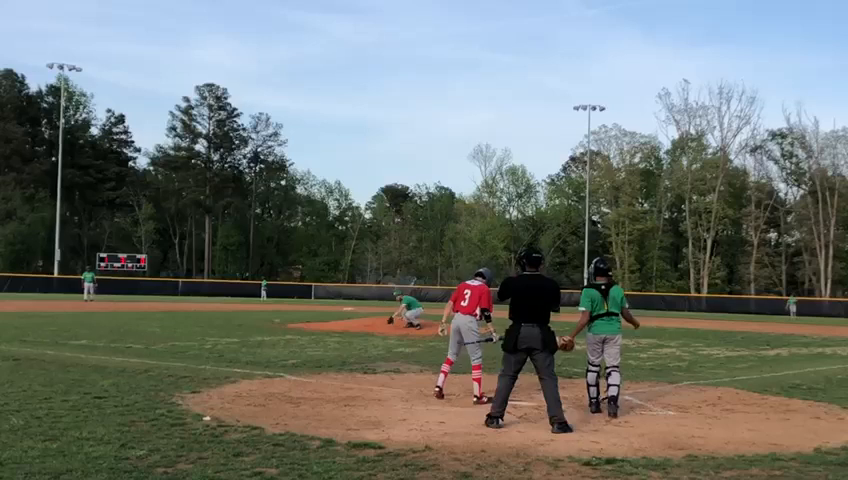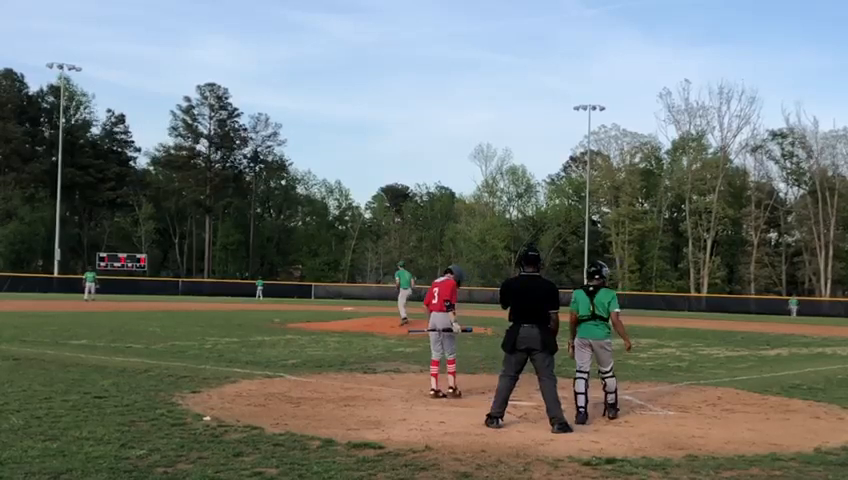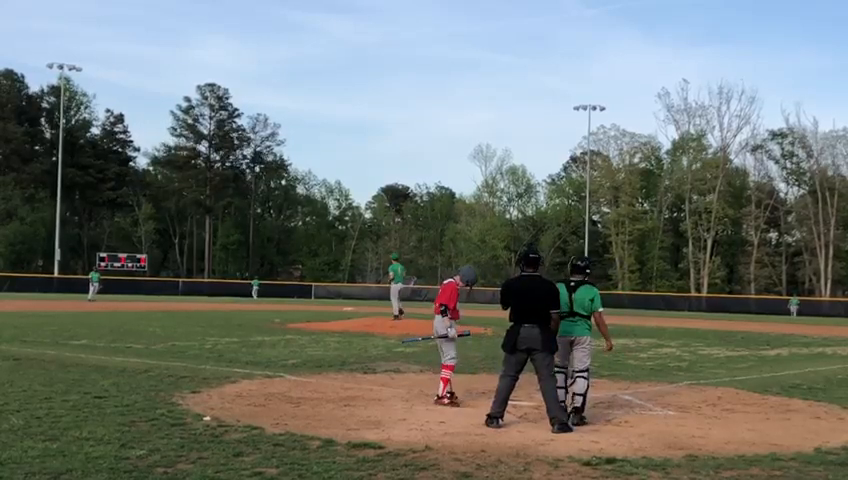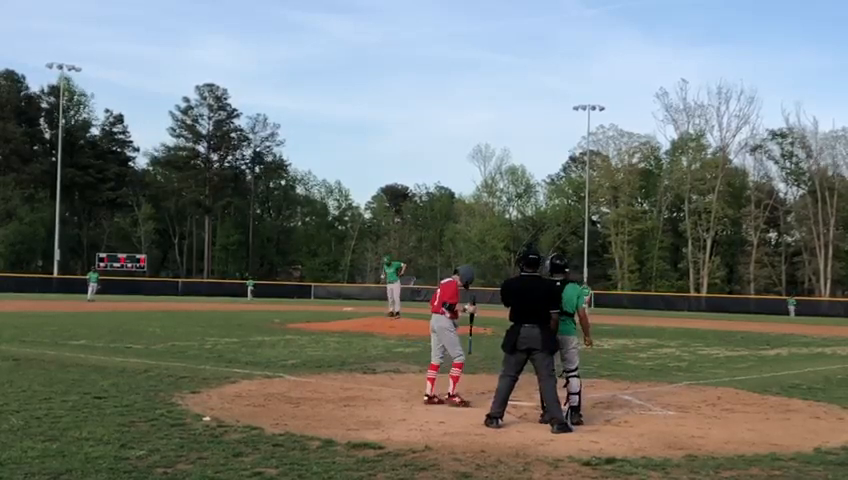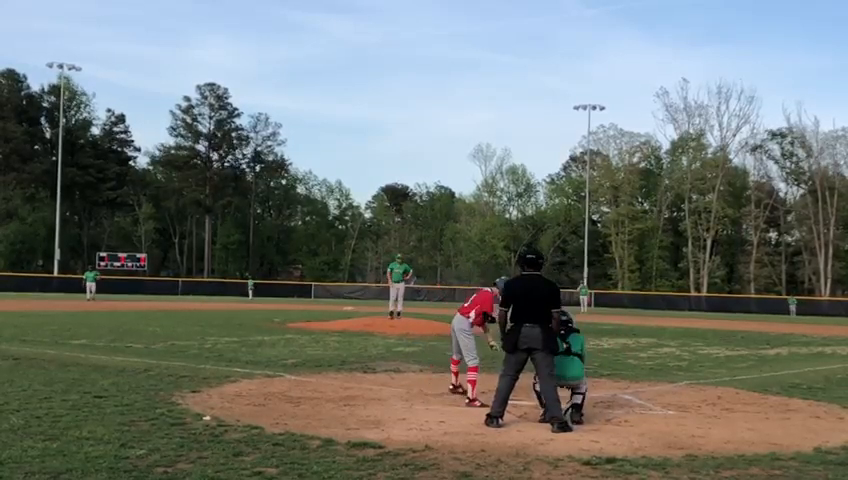
dt=1s
person 1, frame 1
left shoulder: (512, 282)
right shoulder: (550, 285)
left elbow: (500, 297)
right elbow: (556, 307)
left hip: (517, 333)
right hip: (541, 334)
left knee: (507, 375)
right knee: (548, 378)
left ankle: (495, 417)
right ankle: (557, 422)
person 1, frame 2
left shoulder: (510, 284)
right shoulder: (549, 287)
left elbow: (504, 306)
right elbow: (554, 318)
right wrist: (551, 339)
left hip: (517, 334)
right hip: (540, 335)
left knee: (508, 376)
right knee: (547, 379)
left ankle: (495, 417)
right ankle: (557, 422)
person 1, frame 3
left shoulder: (510, 284)
right shoulder: (549, 287)
left elbow: (504, 306)
right elbow: (554, 318)
right wrist: (551, 338)
left hip: (517, 334)
right hip: (541, 335)
left knee: (508, 376)
right knee: (547, 379)
left ankle: (494, 417)
right ankle: (558, 421)
person 1, frame 4
left shoulder: (510, 284)
right shoulder: (549, 286)
right elbow: (554, 317)
right wrist: (550, 337)
left hip: (518, 334)
right hip: (541, 335)
left knee: (507, 376)
right knee: (547, 379)
left ankle: (494, 417)
right ankle: (557, 422)
person 1, frame 5
left shoulder: (511, 284)
right shoulder: (550, 286)
left elbow: (502, 313)
right elbow: (556, 317)
left wrist: (503, 334)
right wrist: (552, 337)
left hip: (518, 334)
right hip: (542, 335)
left knee: (508, 376)
right knee: (547, 378)
left ankle: (495, 416)
right ankle: (557, 421)
person 2, frame 1
left shoulder: (588, 291)
right shoulder: (618, 290)
left elbow: (585, 318)
right elbow: (625, 314)
left wrist: (572, 336)
right wrist: (635, 323)
left hip: (595, 333)
right hip: (614, 332)
left knee: (593, 367)
right knee: (613, 367)
left ankle: (594, 403)
right ankle: (612, 402)
person 2, frame 2
left shoulder: (578, 293)
right shoulder: (609, 293)
left elbow: (572, 319)
right elbow: (615, 320)
left wrist: (571, 339)
right wrist: (626, 339)
left hip: (582, 337)
right hip: (601, 337)
left knee: (581, 373)
right knee: (607, 372)
left ankle: (581, 412)
right ankle: (611, 408)
person 2, frame 3
left shoulder: (558, 287)
right shoulder: (591, 290)
right elbow: (598, 319)
right wrist: (607, 339)
left hip: (562, 332)
right hip: (582, 334)
left knee: (560, 368)
right knee: (581, 372)
left ankle: (560, 408)
right ankle: (576, 413)
person 2, frame 4
right shoulder: (575, 288)
right elbow: (582, 316)
right wrist: (587, 334)
right hip: (568, 333)
right knee: (572, 373)
left ankle: (547, 412)
right ankle: (575, 413)
person 2, frame 5
right shoulder: (578, 335)
left hip: (555, 375)
right hip: (575, 375)
left knee: (539, 381)
right knee: (581, 383)
right ankle: (576, 412)
person 3, frame 1
left shoulder: (462, 285)
right shoulder: (485, 289)
left elbow: (450, 303)
right elbow: (485, 313)
left wrist: (443, 322)
right wrist: (492, 331)
left hip: (456, 319)
right hip: (469, 322)
left knee: (452, 355)
right knee: (476, 359)
left ankle: (439, 386)
right ankle: (478, 396)
person 3, frame 2
left shoulder: (434, 283)
right shoulder: (451, 283)
left elbow: (426, 305)
right elbow: (448, 303)
right wrist: (454, 322)
left hip: (433, 318)
right hip: (444, 318)
left knee: (436, 354)
right knee: (450, 354)
left ankle: (434, 389)
right ankle: (452, 388)
person 3, frame 3
left shoulder: (447, 284)
right shoulder: (452, 286)
left elbow: (437, 305)
right elbow: (443, 307)
right wrist: (450, 328)
left hip: (439, 322)
right hip: (445, 324)
left knee: (445, 359)
right knee: (451, 360)
left ankle: (448, 391)
right ankle: (441, 396)
person 3, frame 4
left shoulder: (444, 283)
right shoulder: (452, 285)
left elbow: (432, 304)
right elbow: (447, 306)
right wrist: (465, 309)
left hip: (435, 321)
right hip: (444, 322)
left knee: (436, 359)
right knee: (458, 357)
left ankle: (429, 395)
right ankle: (452, 395)
person 3, frame 5
left shoulder: (484, 292)
right shoulder: (488, 295)
left elbow: (481, 317)
right elbow: (487, 318)
left wrist: (490, 340)
left hip: (457, 321)
right hip: (464, 325)
left knee: (457, 355)
right knee: (472, 360)
left ankle: (454, 385)
right ankle: (471, 398)
